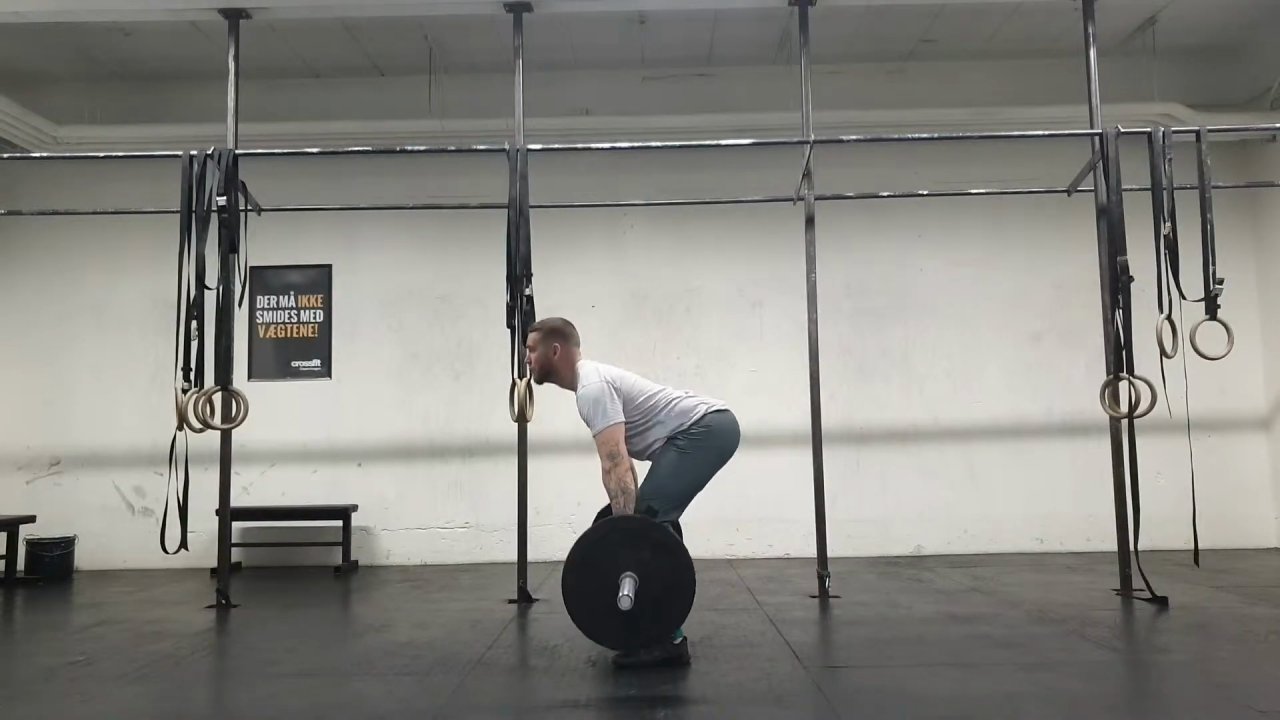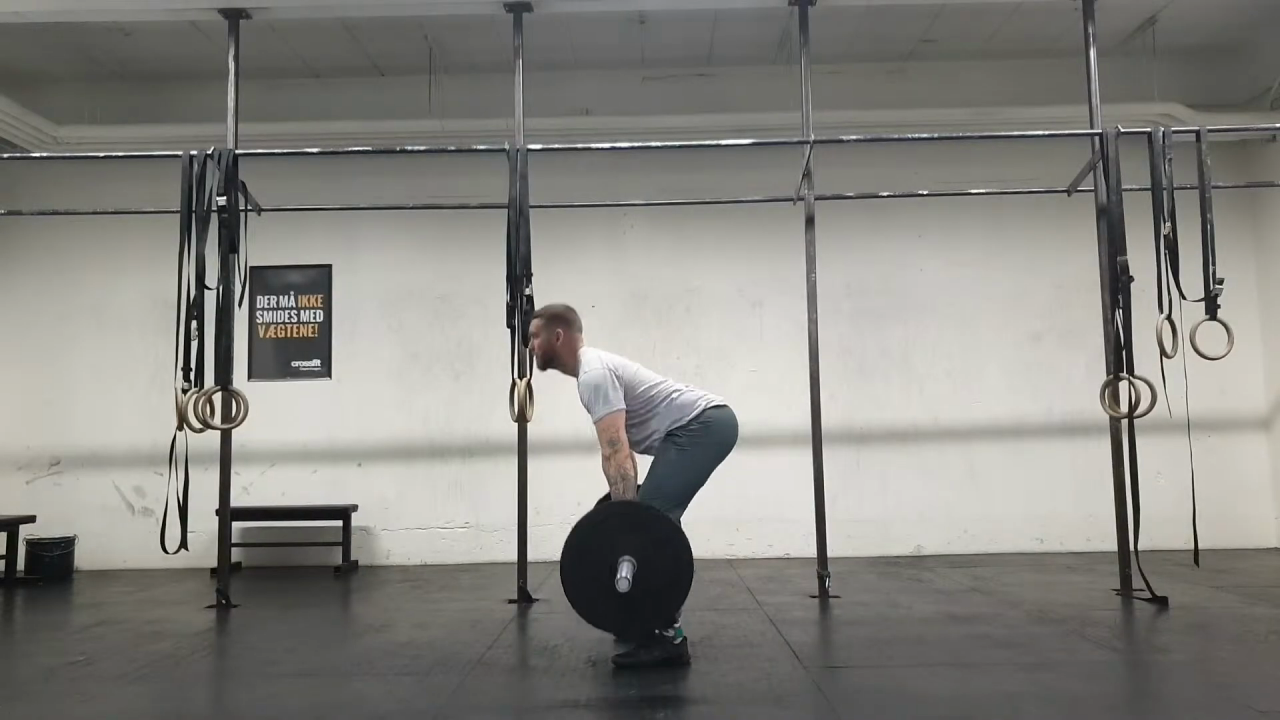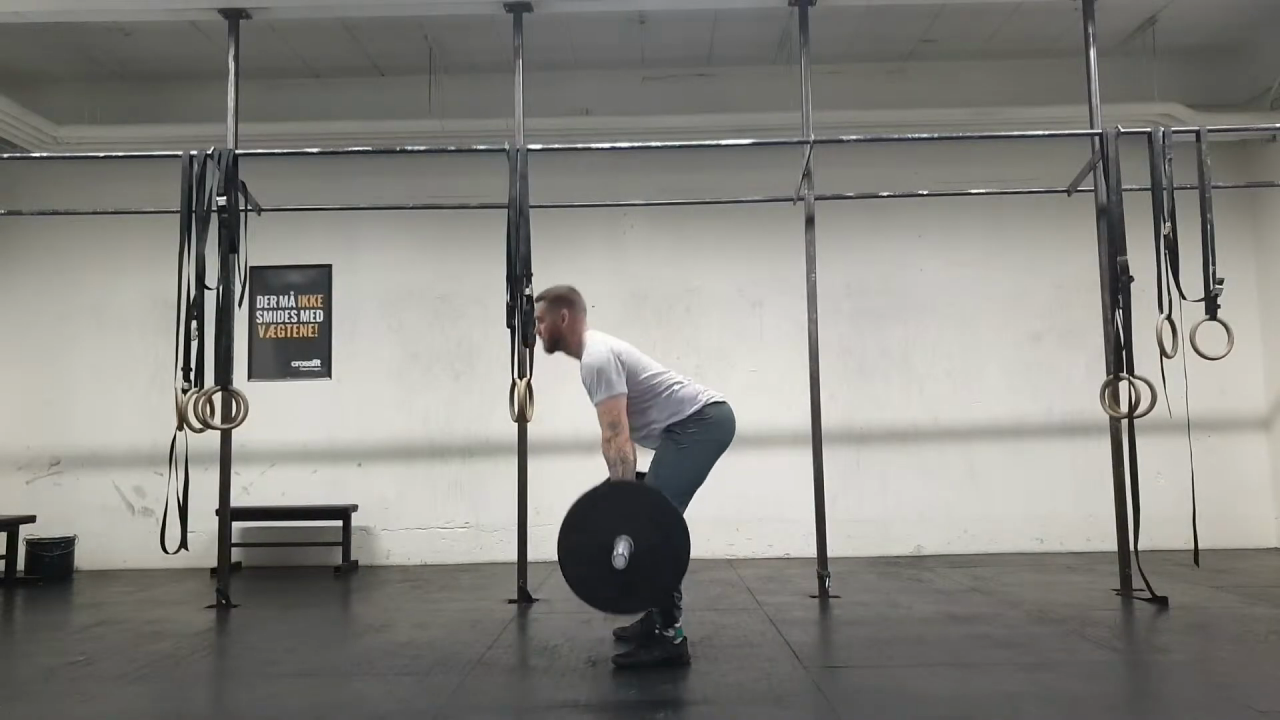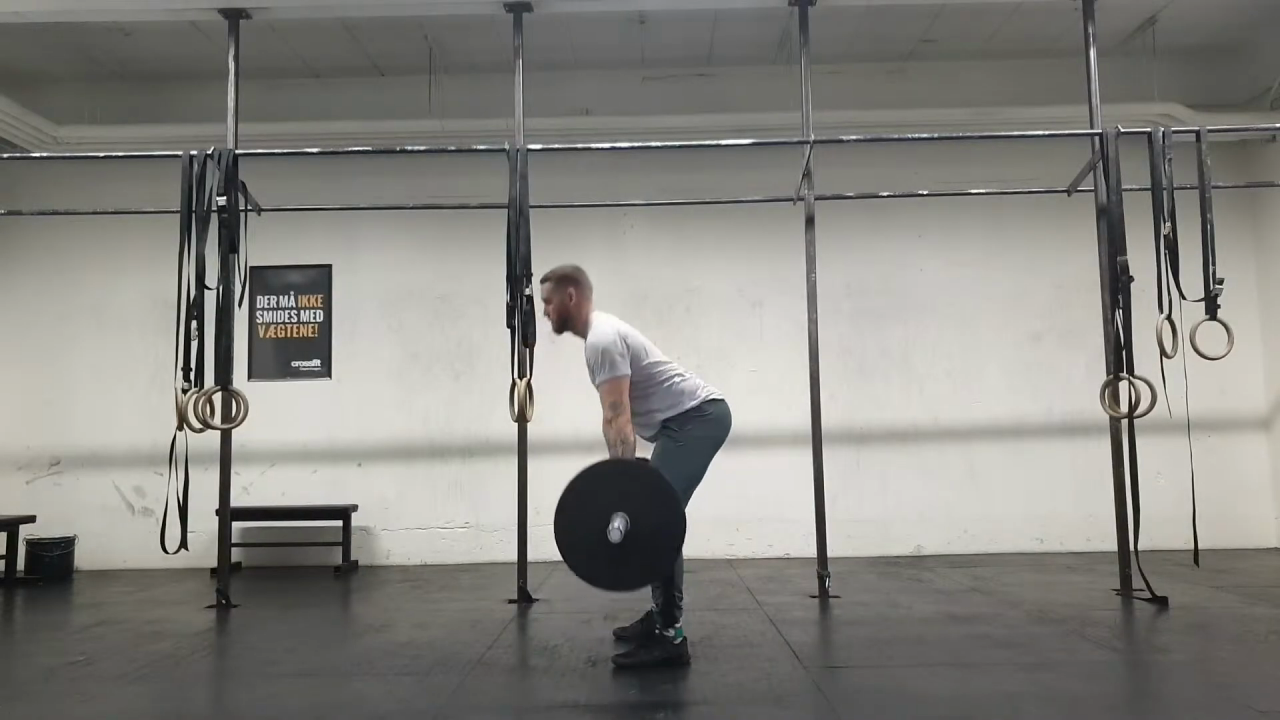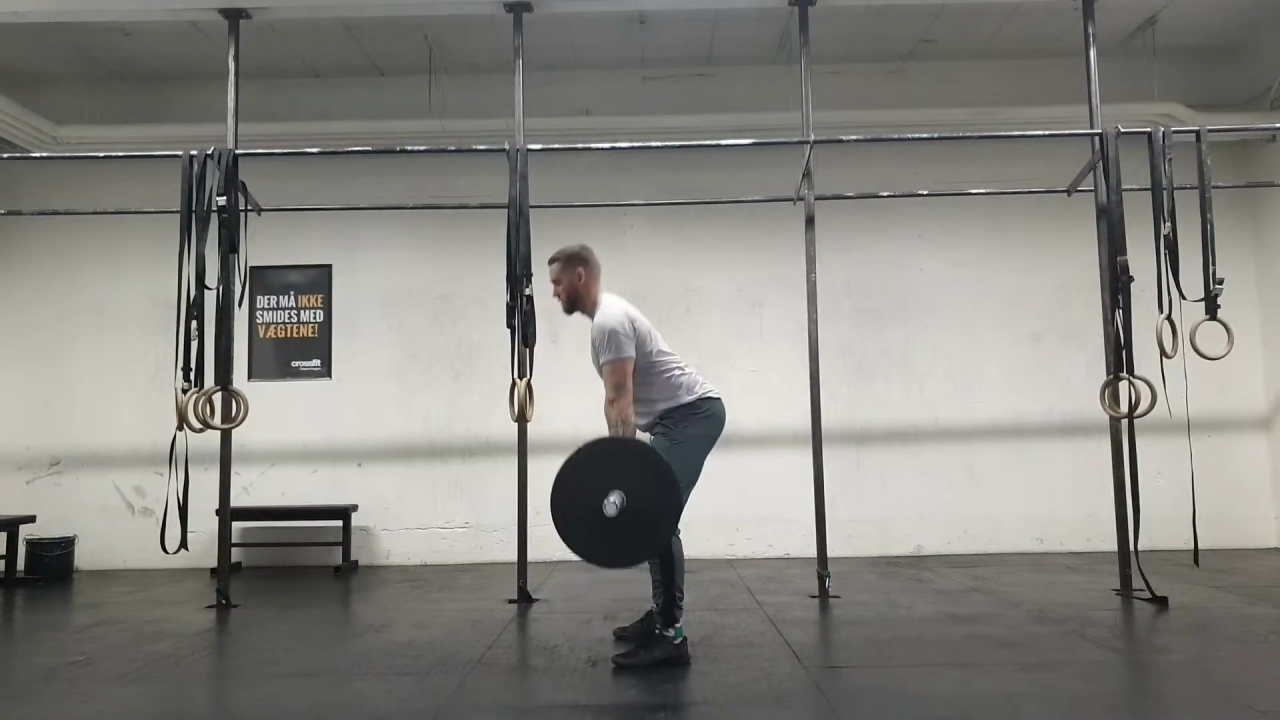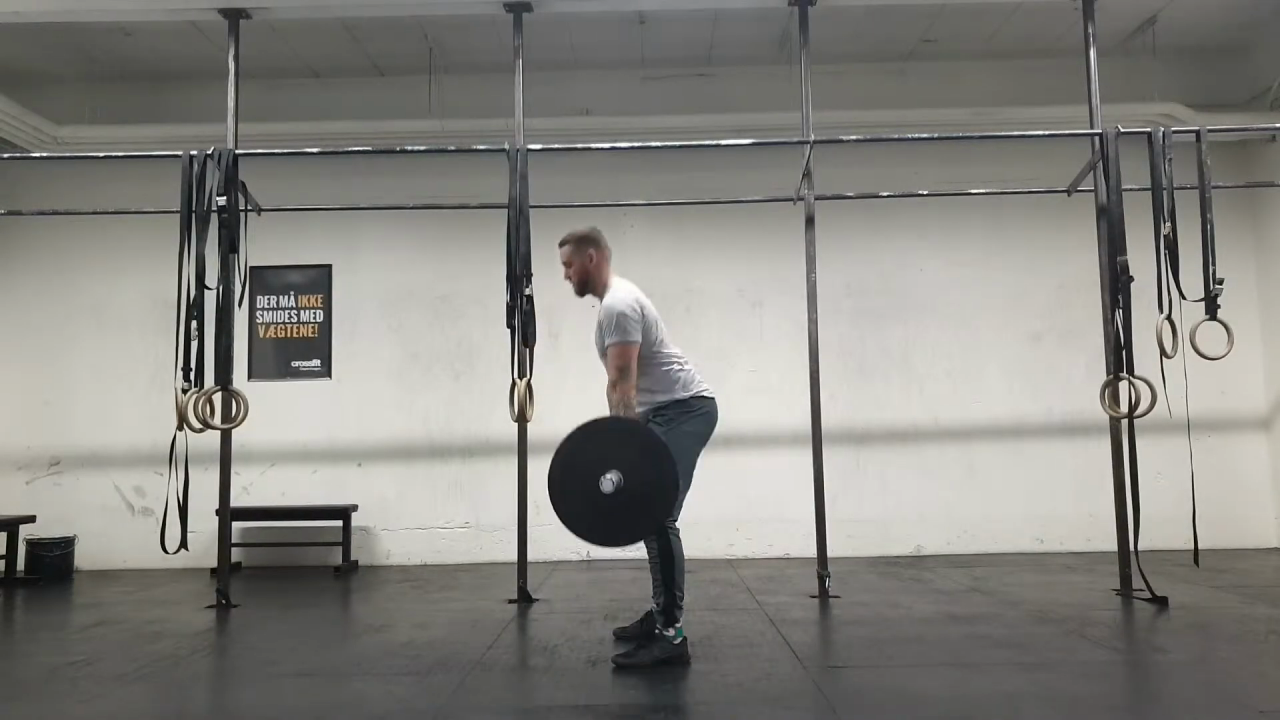
dt=0.1s
person 1, frame 1
left shoulder: (592, 387)
right shoulder: (593, 379)
left elbow: (616, 468)
right elbow: (621, 463)
left hip: (707, 429)
right hip: (709, 427)
left knee: (648, 522)
right knee: (650, 520)
left ankle: (669, 637)
person 1, frame 2
left shoulder: (594, 374)
right shoulder: (594, 366)
left elbow: (616, 454)
right elbow: (621, 451)
left hip: (704, 425)
right hip: (708, 423)
left ankle: (668, 636)
person 1, frame 3
left shoulder: (597, 358)
right shoulder: (598, 352)
left elbow: (617, 437)
right elbow: (620, 433)
left hip: (701, 421)
right hip: (697, 420)
left ankle: (670, 636)
right ankle: (661, 617)
person 1, frame 4
left shoulder: (602, 339)
right shoulder: (603, 333)
left elbow: (617, 419)
right elbow: (622, 417)
left hip: (697, 417)
right hip: (696, 416)
left ankle: (669, 635)
right ankle: (661, 615)
person 1, frame 5
left shoulder: (609, 321)
right shoulder: (611, 315)
left elbow: (620, 401)
right elbow: (623, 396)
left hip: (691, 413)
right hip: (683, 413)
left ankle: (670, 635)
right ankle: (661, 615)
person 1, frame 6
left shoulder: (618, 304)
right shoulder: (619, 299)
left elbow: (622, 384)
right elbow: (626, 382)
left hip: (681, 410)
right hip: (678, 409)
left ankle: (670, 634)
right ankle: (661, 614)
